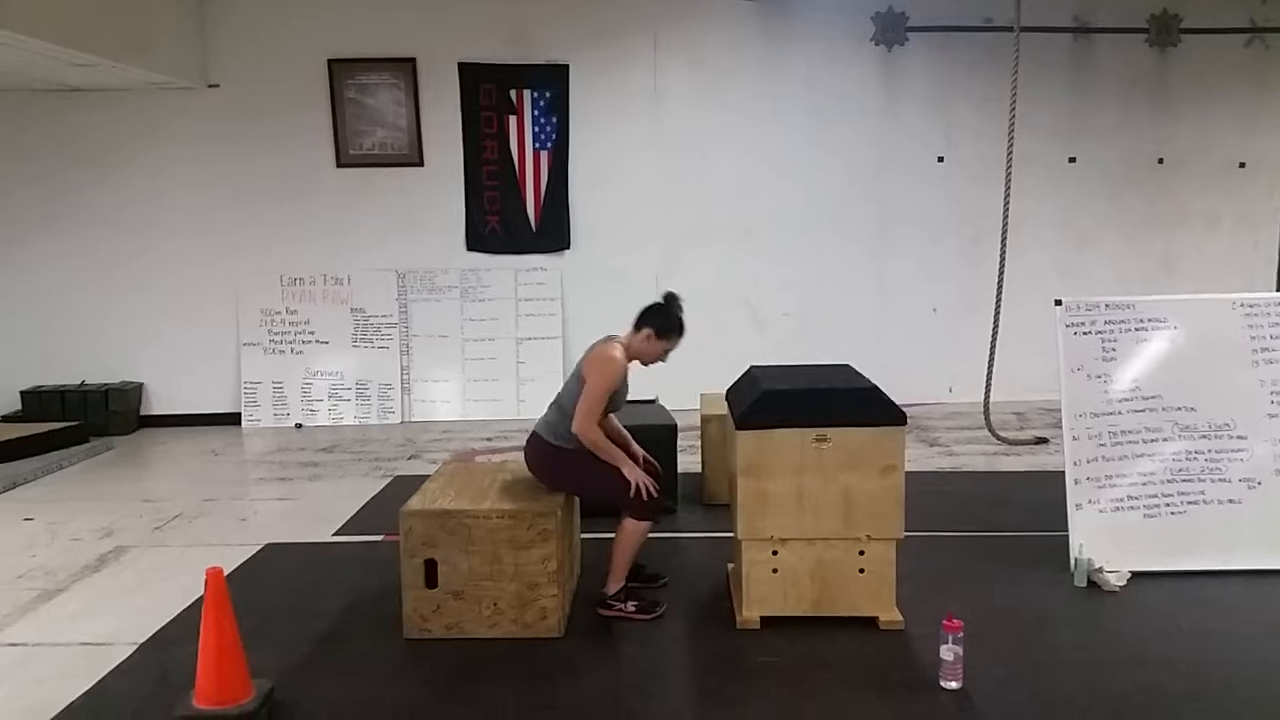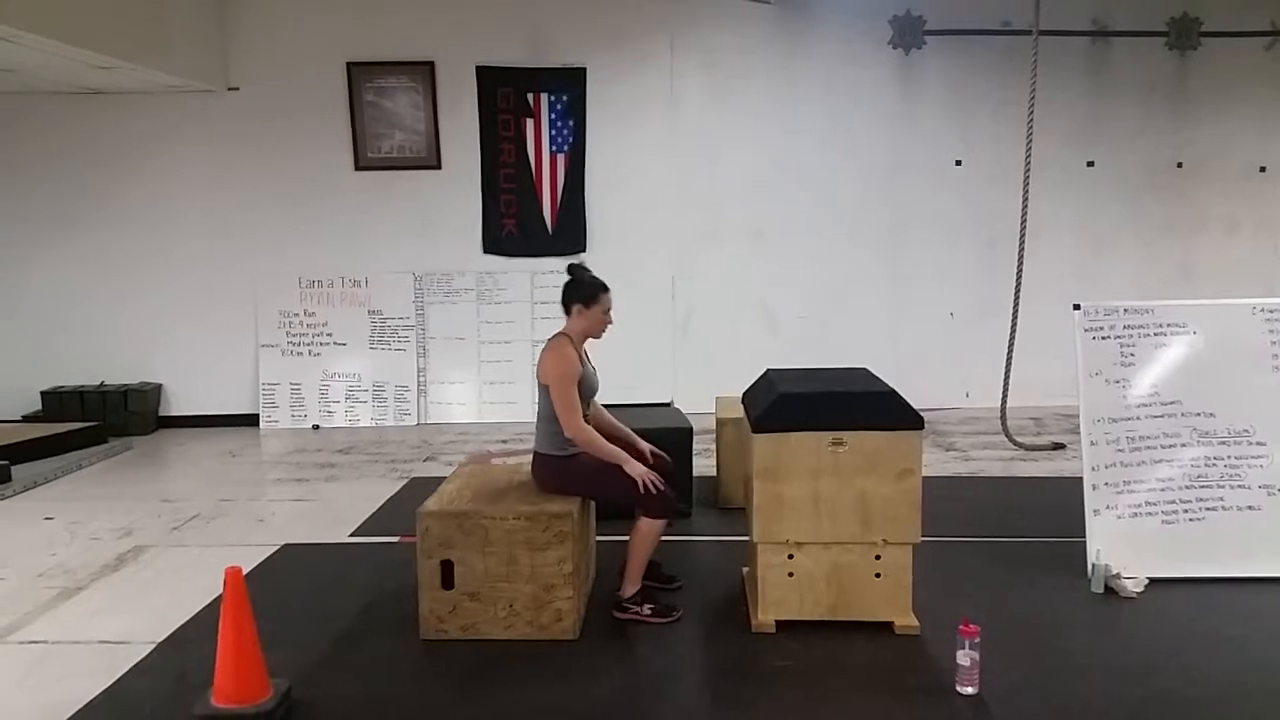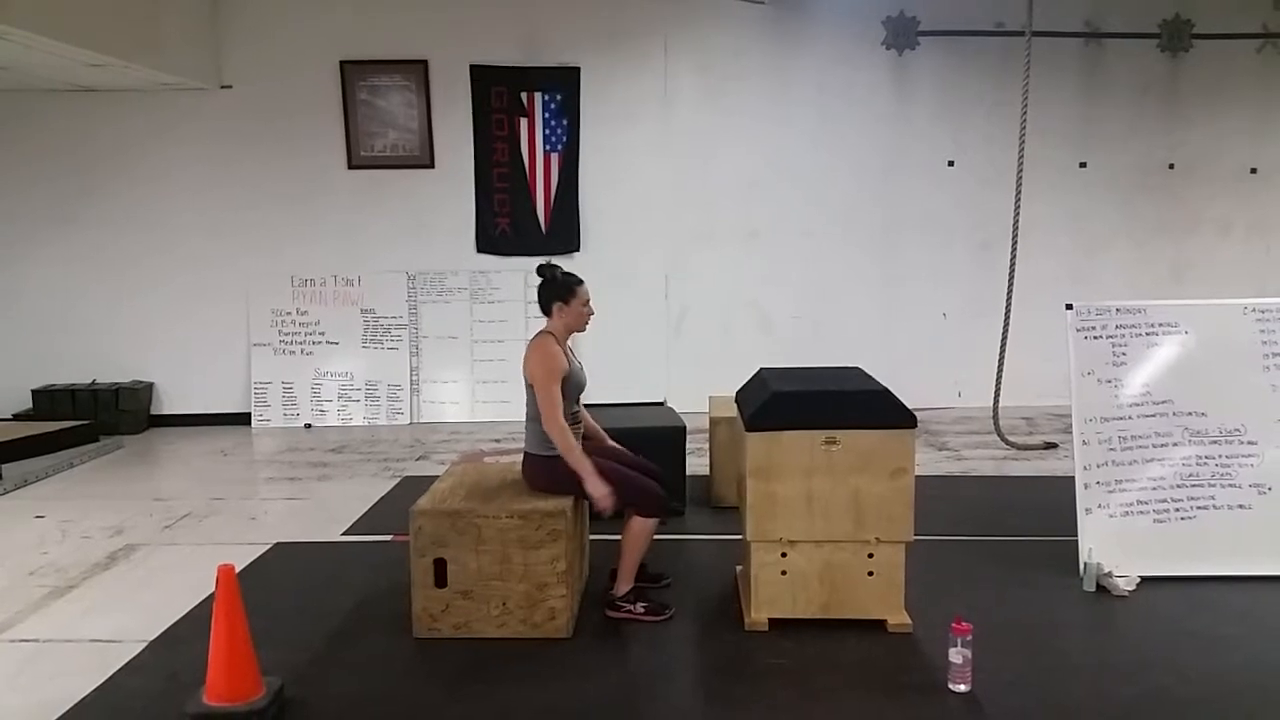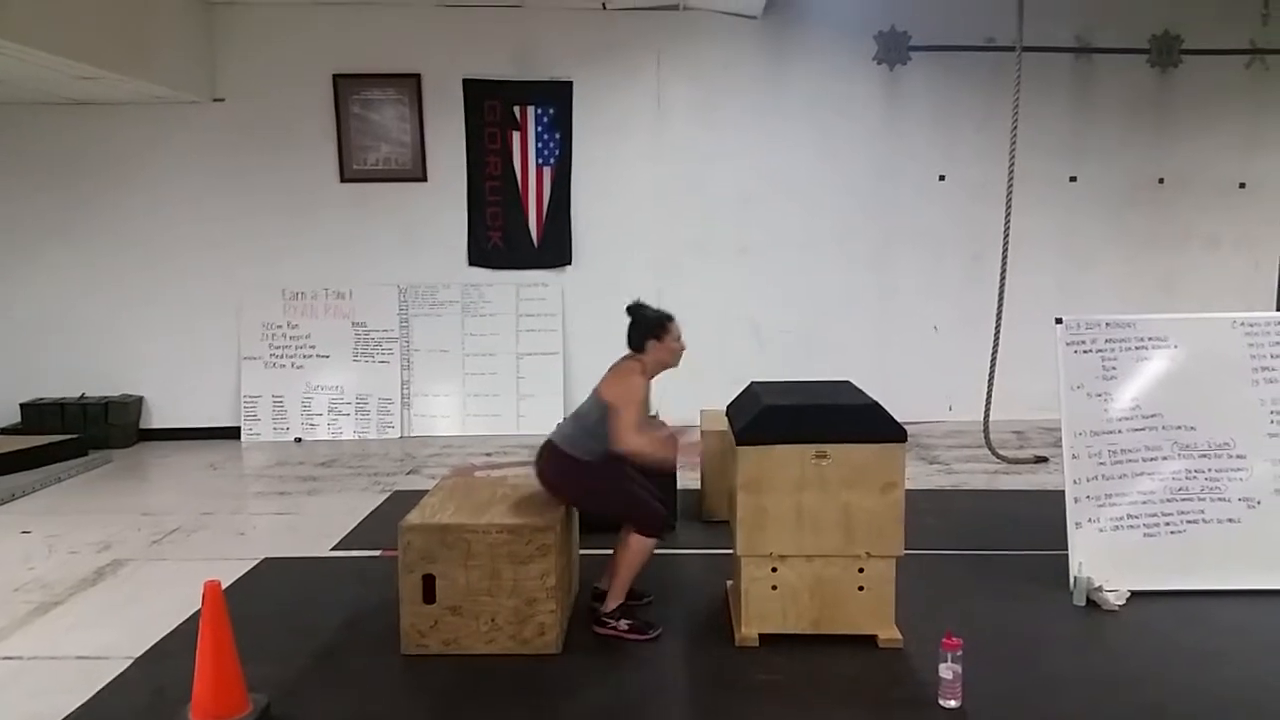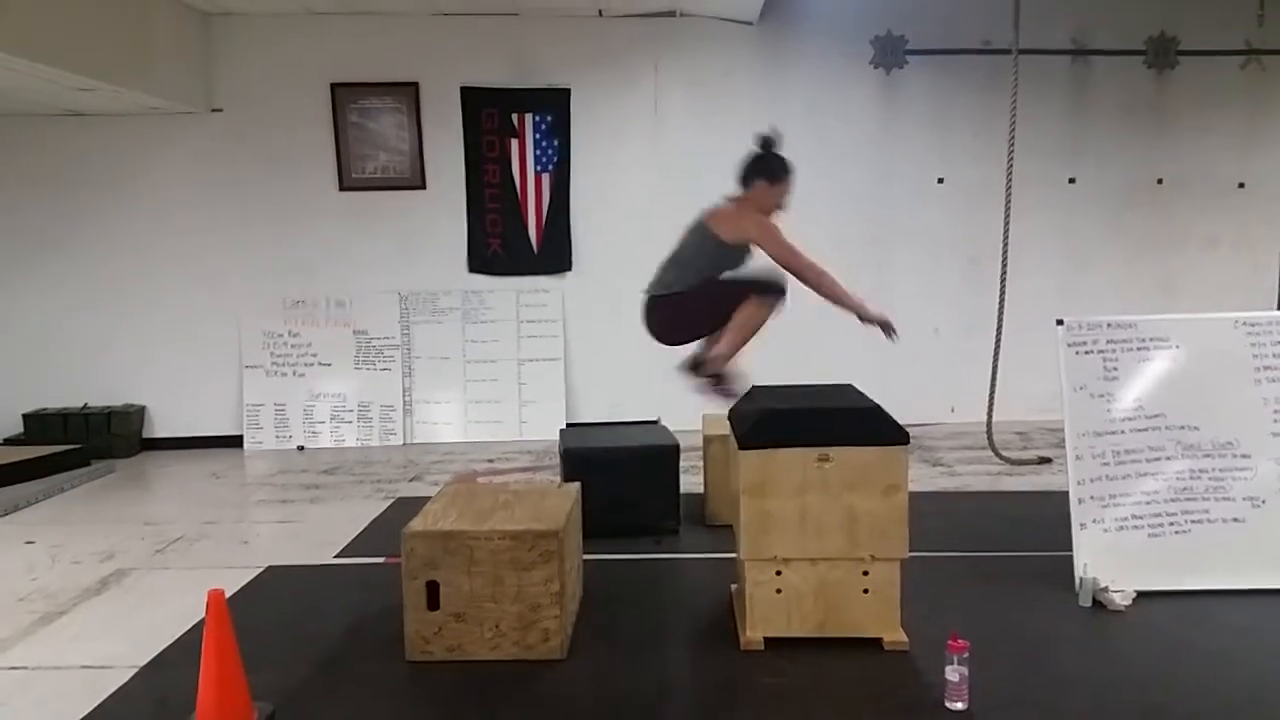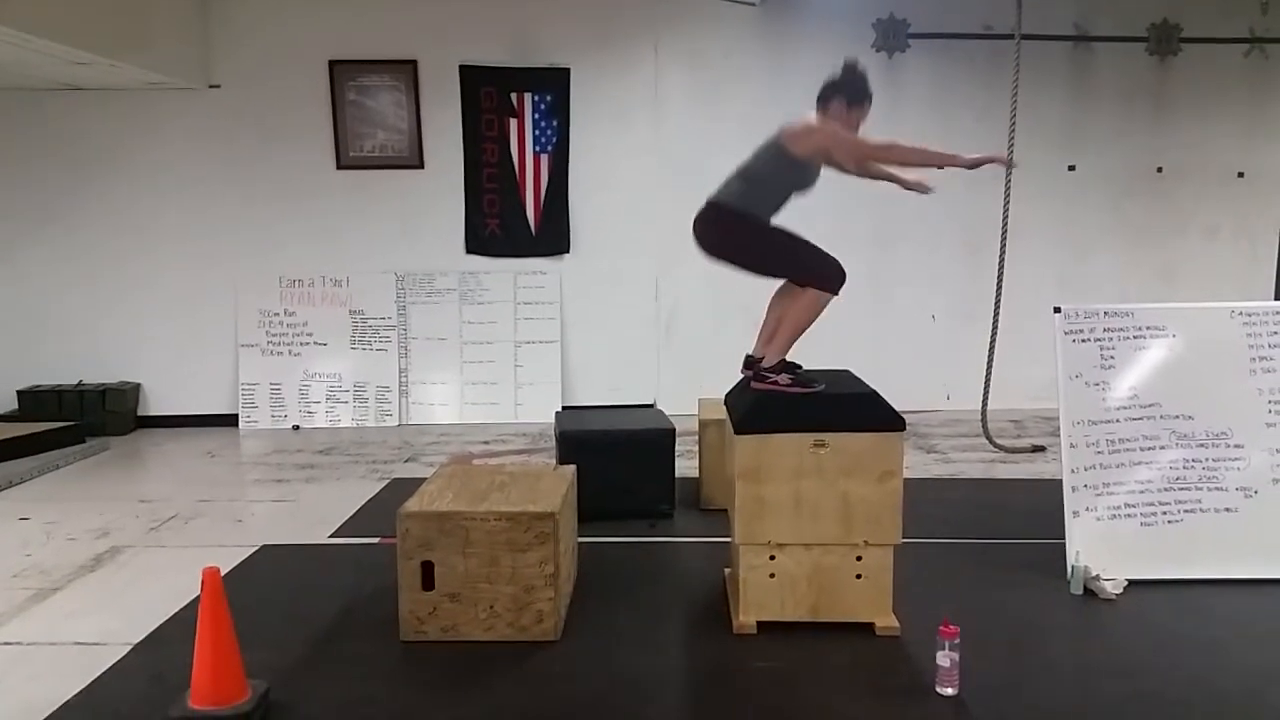
dt=0.5s
person 1, frame 1
left shoulder: (615, 349)
right shoulder: (613, 361)
right elbow: (583, 428)
left wrist: (631, 447)
right wrist: (624, 463)
left hip: (562, 447)
right hip: (552, 455)
left knee: (650, 477)
right knee: (645, 499)
left ankle: (625, 567)
right ankle: (614, 595)
person 1, frame 2
left shoulder: (574, 346)
right shoulder: (561, 354)
left elbow: (590, 408)
right elbow: (574, 429)
left wrist: (635, 441)
right wrist: (626, 461)
left hip: (571, 454)
right hip: (558, 463)
left knee: (660, 469)
right knee: (659, 499)
left ankle: (641, 564)
right ankle: (629, 598)
person 1, frame 3
left shoulder: (559, 344)
right shoulder: (546, 350)
right elbow: (553, 424)
left wrist: (607, 443)
right wrist: (590, 478)
left hip: (570, 448)
right hip: (550, 461)
left knee: (651, 476)
right knee: (651, 499)
left ankle: (629, 566)
right ankle: (622, 596)
person 1, frame 4
left shoulder: (634, 370)
right shoulder: (633, 380)
right elbow: (629, 442)
left wrist: (663, 433)
right wrist: (672, 454)
left hip: (575, 457)
right hip: (564, 465)
left knee: (649, 502)
right knee: (653, 519)
left ankle: (608, 587)
right ankle: (612, 613)
person 1, frame 5
left shoulder: (736, 214)
right shoulder: (748, 220)
left elbow: (797, 266)
right elbow: (805, 269)
right wrist: (861, 308)
left hip: (672, 305)
right hip: (671, 313)
left knee: (751, 293)
right knee: (770, 291)
left ankle: (707, 361)
right ankle: (714, 366)
person 1, frame 6
left shoulder: (814, 135)
right shoulder: (820, 133)
left elbow: (854, 162)
right elbow: (884, 151)
left wrist: (902, 181)
right wrist: (962, 160)
left hip: (729, 223)
right hip: (724, 226)
left knee: (808, 274)
right knee: (828, 276)
left ankle: (761, 358)
right ankle: (768, 366)
